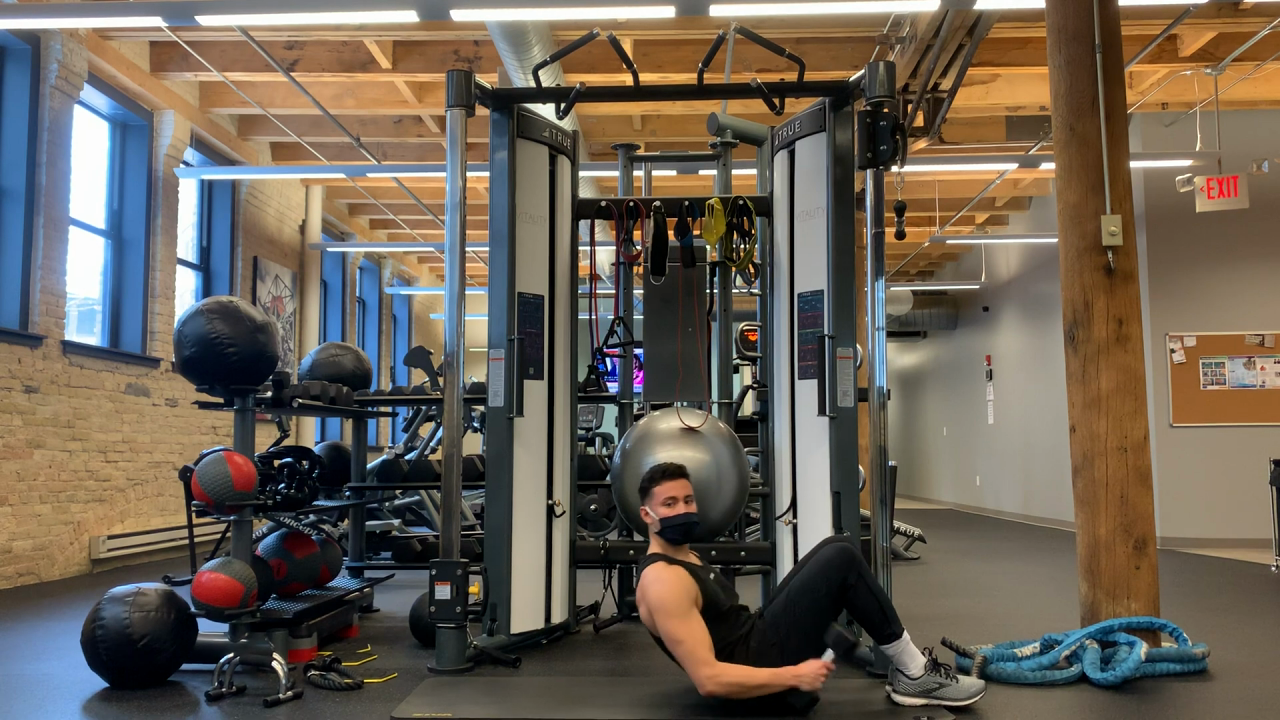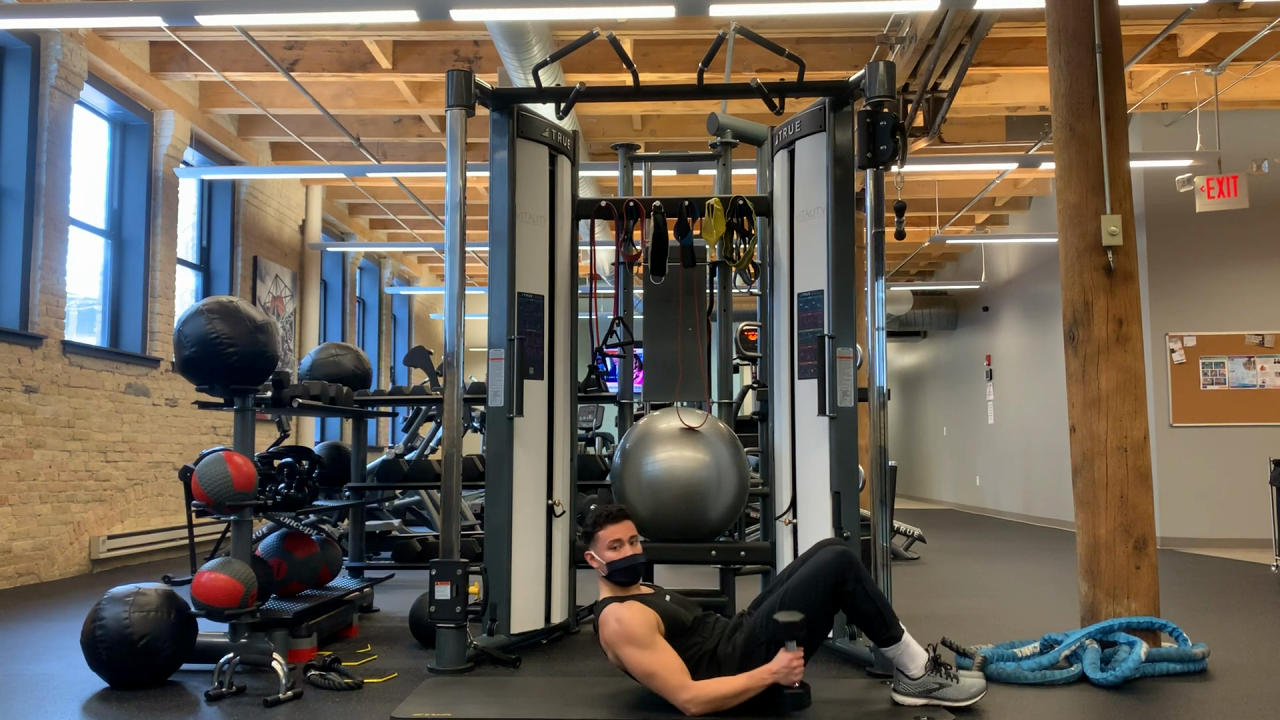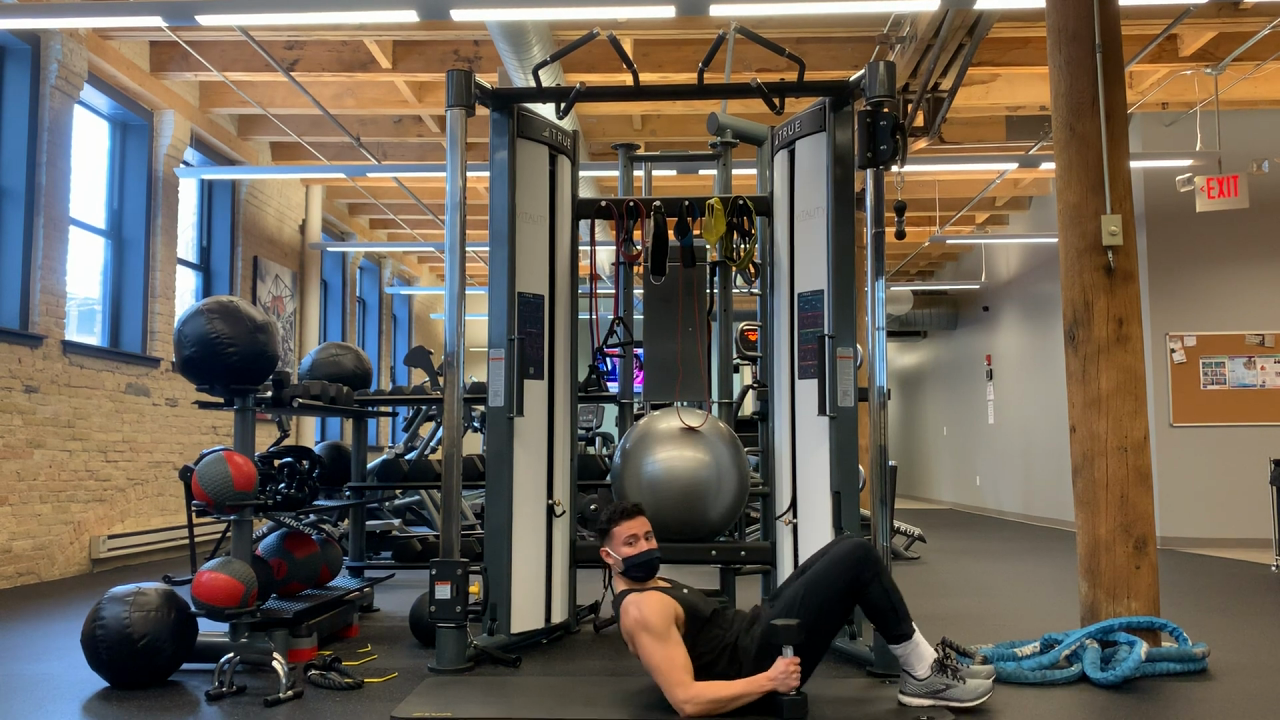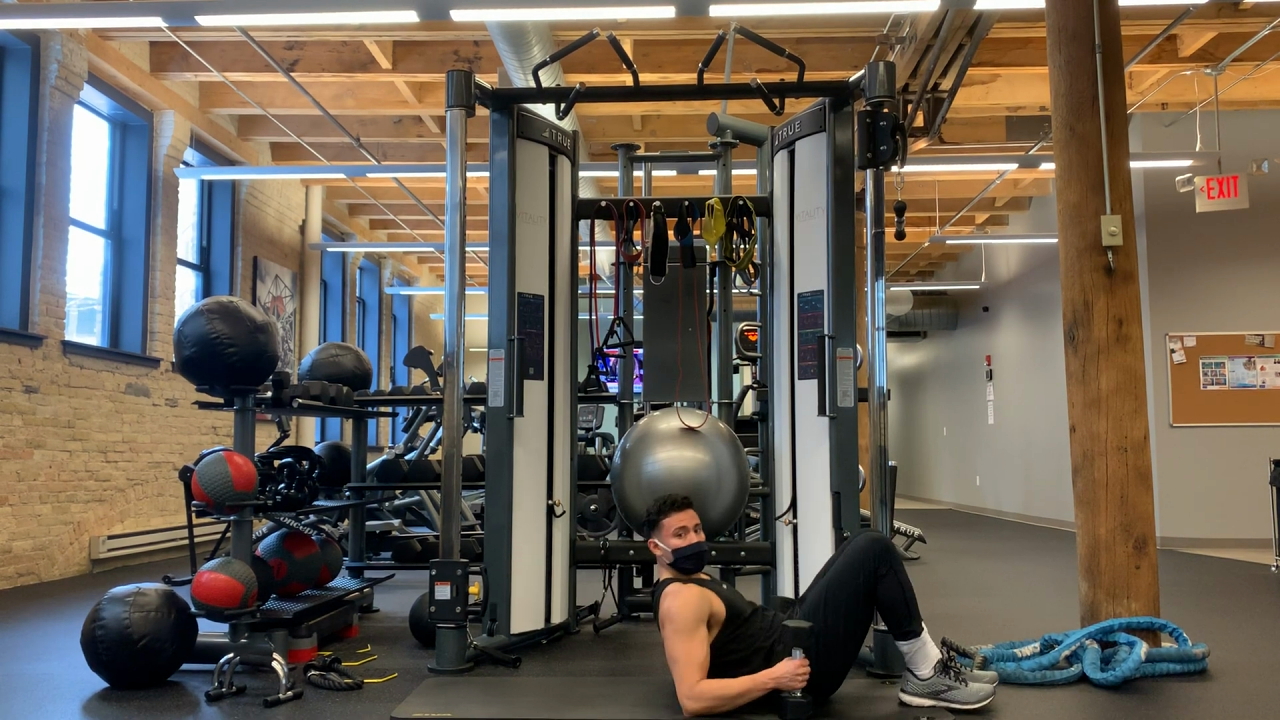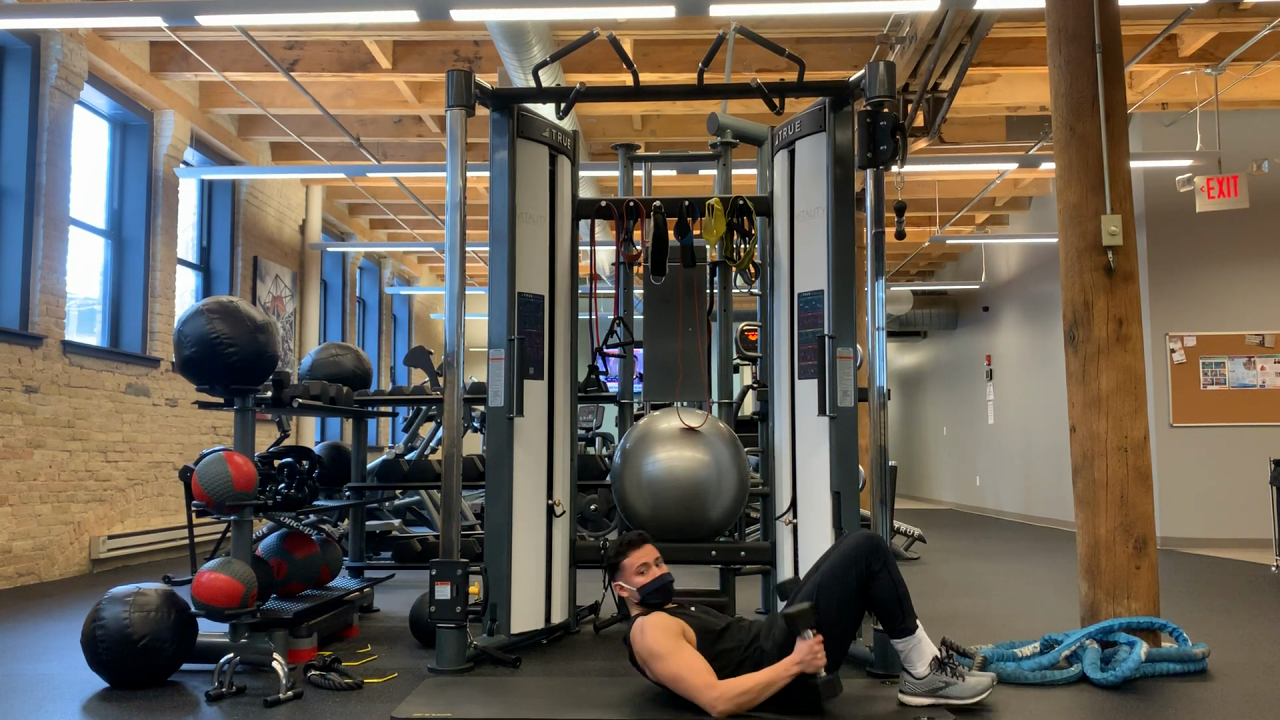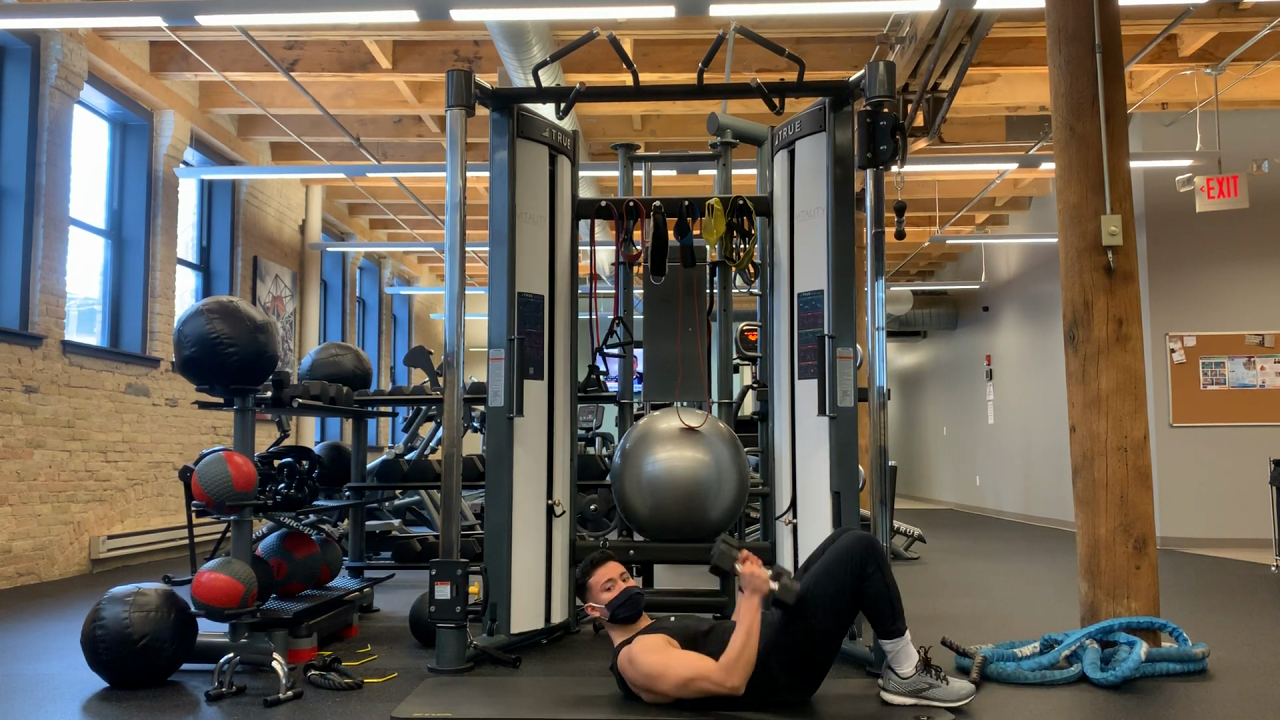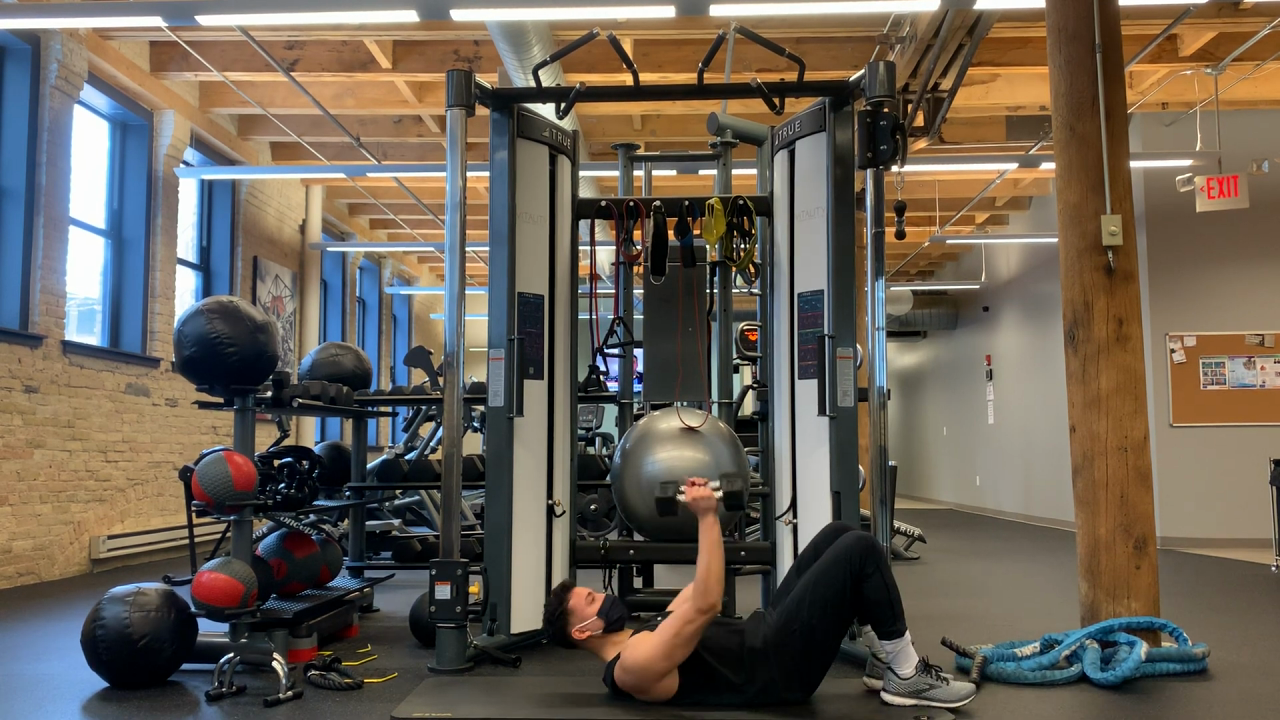
dt=0.4s
person 1, frame 1
left shoulder: (682, 558)
right shoulder: (663, 581)
right elbow: (707, 679)
right wrist: (793, 674)
left hip: (756, 642)
right hip: (762, 668)
left knee: (837, 548)
right knee: (841, 561)
left ankle: (909, 666)
right ankle: (914, 675)
person 1, frame 2
left shoulder: (637, 589)
right shoulder: (621, 620)
right wrist: (770, 673)
right hip: (751, 660)
left knee: (830, 552)
right knee: (838, 564)
left ankle: (914, 658)
right ankle: (916, 675)
person 1, frame 3
left shoulder: (652, 586)
right shoulder: (641, 609)
right wrist: (769, 680)
left hip: (756, 629)
right hip: (765, 655)
left knee: (848, 549)
right knee: (858, 557)
left ankle: (924, 659)
right ankle: (922, 675)
person 1, frame 4
left shoulder: (690, 581)
right shoulder: (682, 600)
right wrist: (774, 678)
right hip: (803, 663)
left knee: (866, 546)
right knee: (875, 551)
left ankle: (929, 665)
right ankle: (926, 677)
person 1, frame 5
left shoulder: (666, 613)
right shoulder: (651, 631)
right wrist: (794, 664)
left hip: (777, 639)
right hip: (785, 671)
left knee: (858, 544)
right knee: (867, 549)
left ankle: (925, 658)
right ankle: (920, 674)
person 1, frame 6
left shoulder: (651, 631)
right shoulder: (637, 657)
right elbow: (731, 681)
left wrist: (748, 593)
right wrist: (753, 596)
left hip: (772, 642)
right hip: (783, 667)
left knee: (848, 541)
right knee: (861, 551)
left ankle: (902, 660)
right ankle: (906, 675)
person 1, frame 7
left shoulder: (640, 639)
right shoulder: (634, 666)
left elbow: (701, 588)
right elbow: (707, 603)
left wrist: (707, 515)
right wrist: (707, 516)
left hip: (764, 633)
right hip: (780, 667)
left knee: (840, 534)
right knee: (859, 550)
left ankle: (885, 659)
right ankle: (905, 674)
